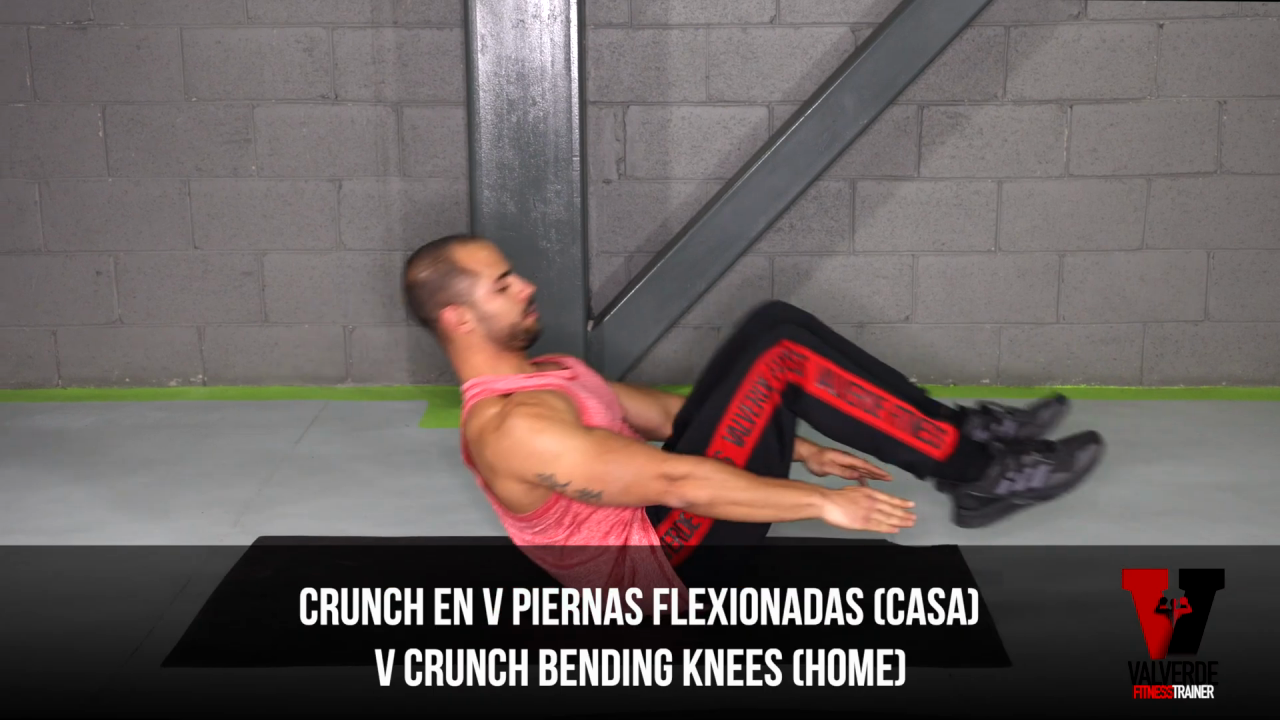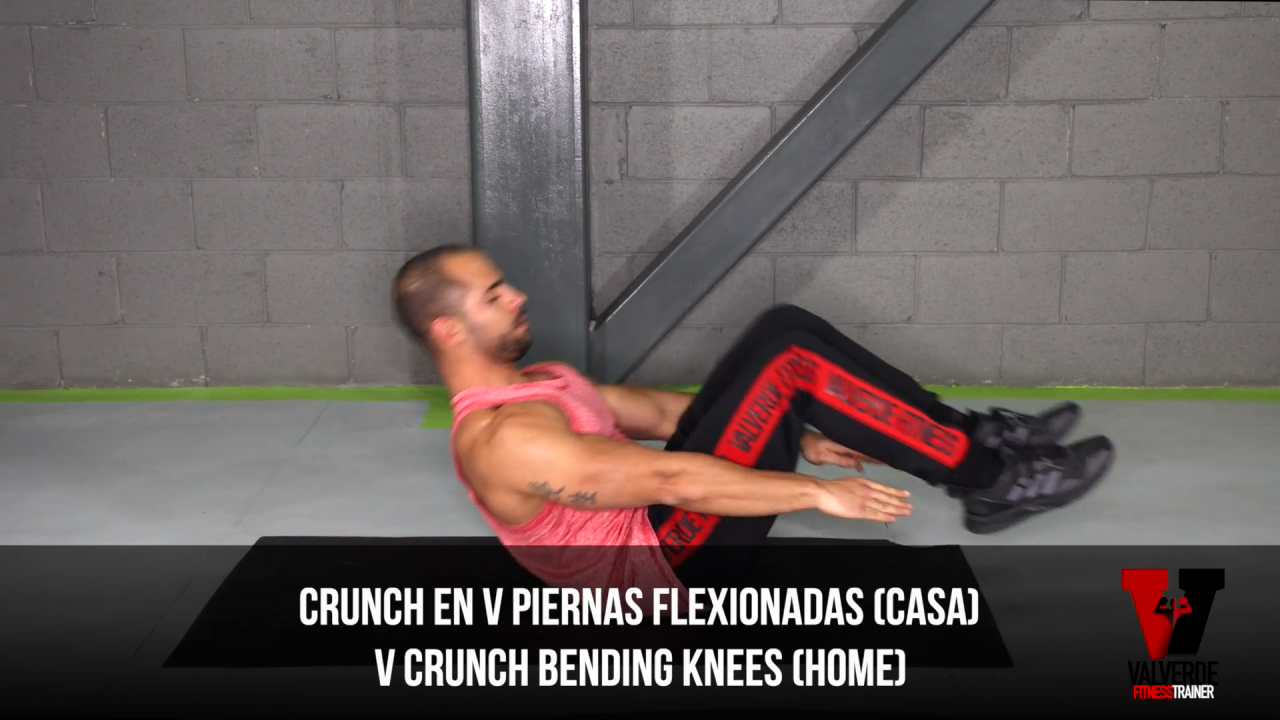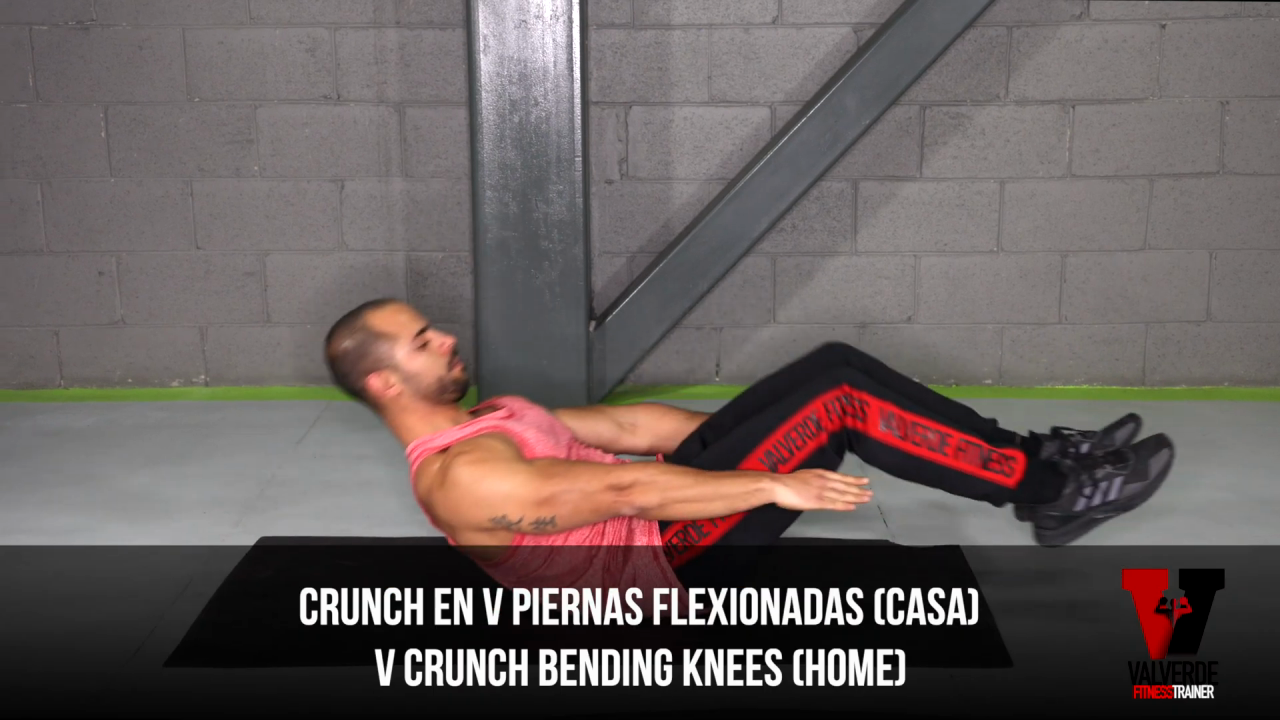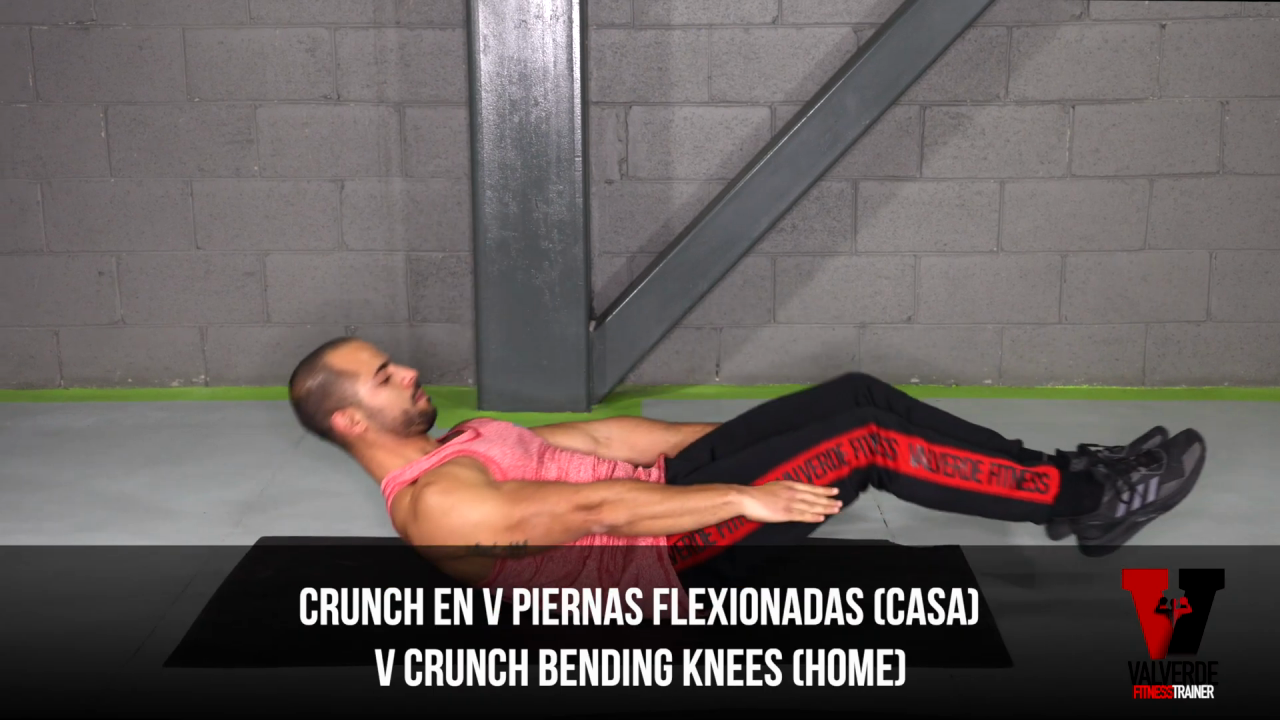
dt=0.3s
person 1, frame 1
left shoulder: (534, 374)
right shoulder: (512, 429)
left elbow: (661, 416)
right elbow: (671, 480)
left wrist: (803, 449)
right wrist: (823, 505)
left hip: (669, 530)
right hip: (665, 565)
left knee: (777, 330)
right knee: (782, 352)
left ankle: (961, 439)
right ankle: (978, 472)
person 1, frame 2
left shoulder: (524, 383)
right shoulder: (504, 442)
left elbow: (657, 412)
right elbow: (665, 479)
left wrist: (801, 438)
right wrist: (819, 492)
left hip: (664, 524)
right hip: (669, 565)
left knee: (784, 332)
right knee: (792, 359)
left ankle: (972, 444)
right ankle: (985, 477)
person 1, frame 3
left shoulder: (480, 422)
right shoulder: (461, 480)
left elbow: (622, 425)
right elbow: (619, 493)
left wrist: (754, 429)
right wrist: (772, 484)
left hip: (663, 502)
right hip: (666, 553)
left knee: (834, 368)
right knee: (839, 400)
left ankle: (1038, 461)
right ankle: (1051, 490)
person 1, frame 4
left shoulder: (456, 448)
right shoulder: (435, 505)
left elbow: (596, 439)
right elbow: (592, 513)
left wrist: (727, 440)
right wrist: (745, 497)
left hip: (665, 492)
right hip: (669, 556)
left knee: (855, 397)
right knee: (864, 443)
left ankle: (1063, 479)
right ankle: (1084, 502)
